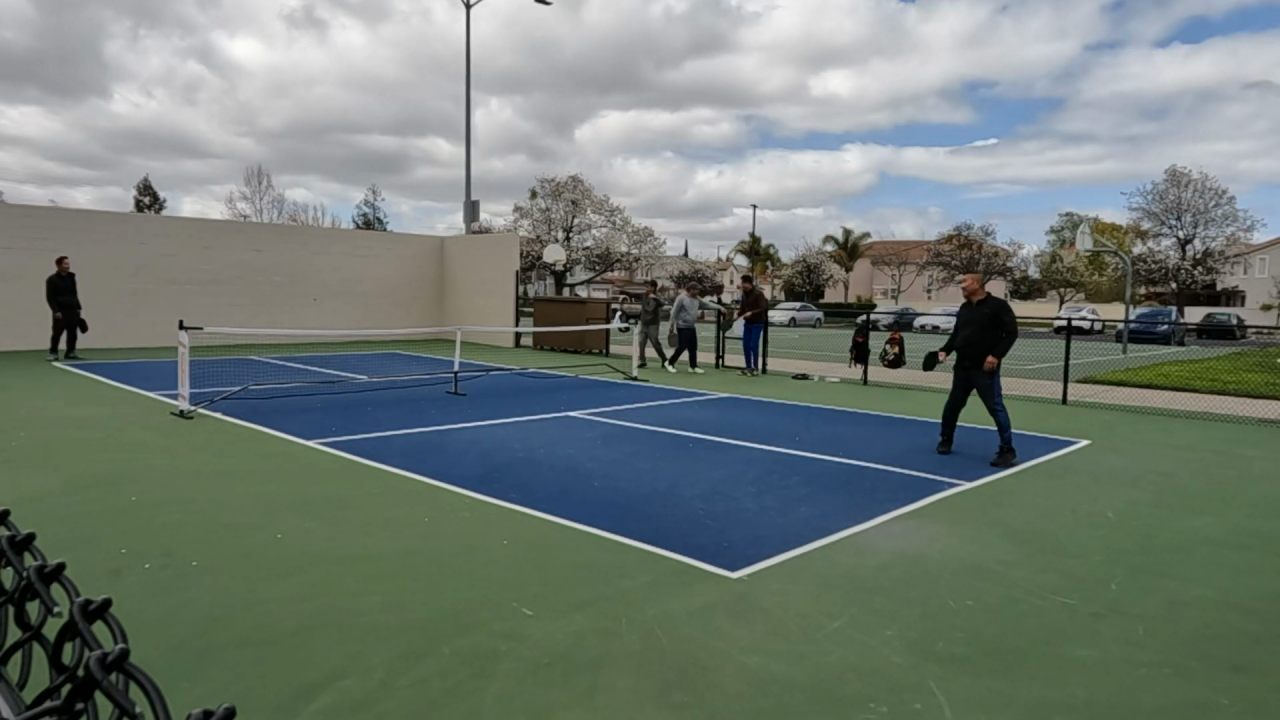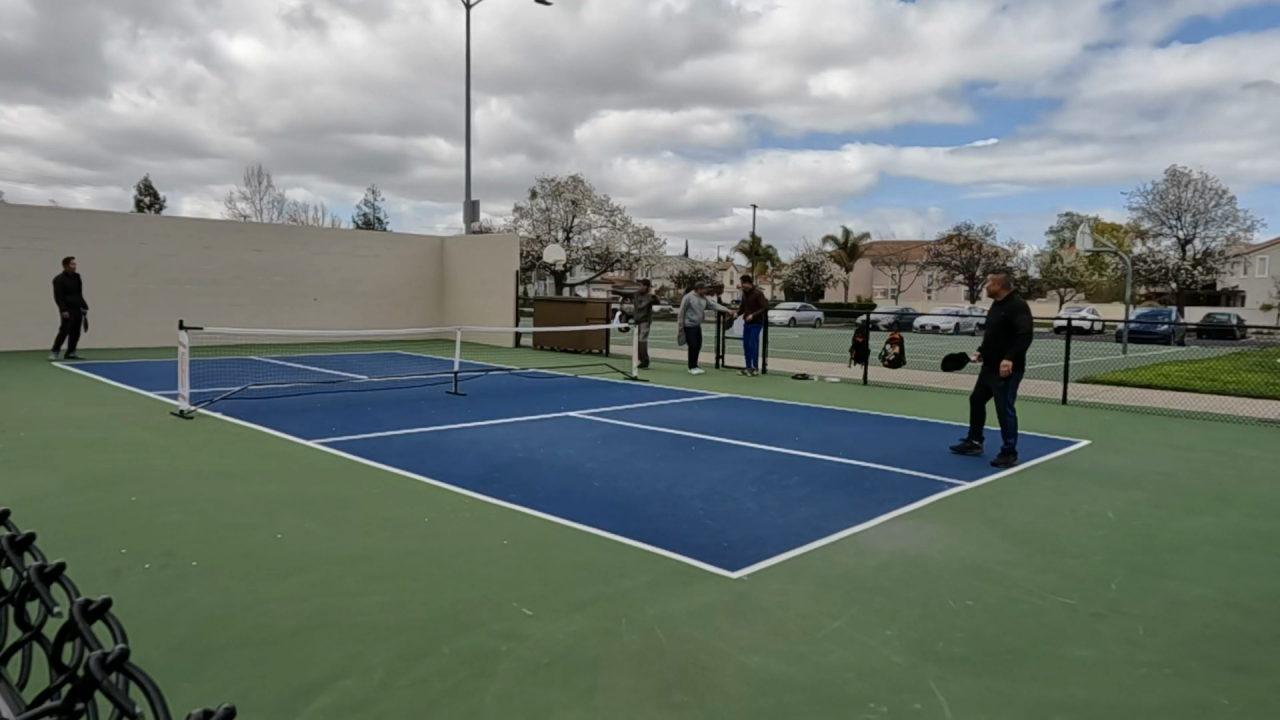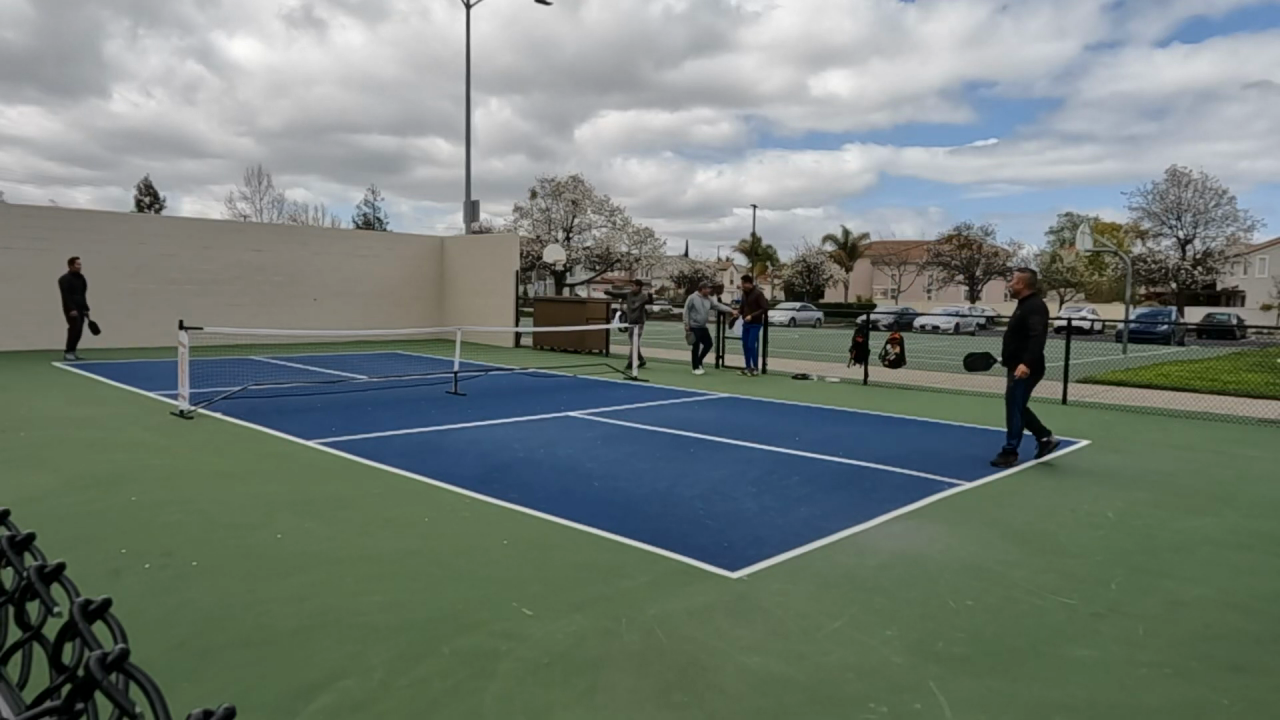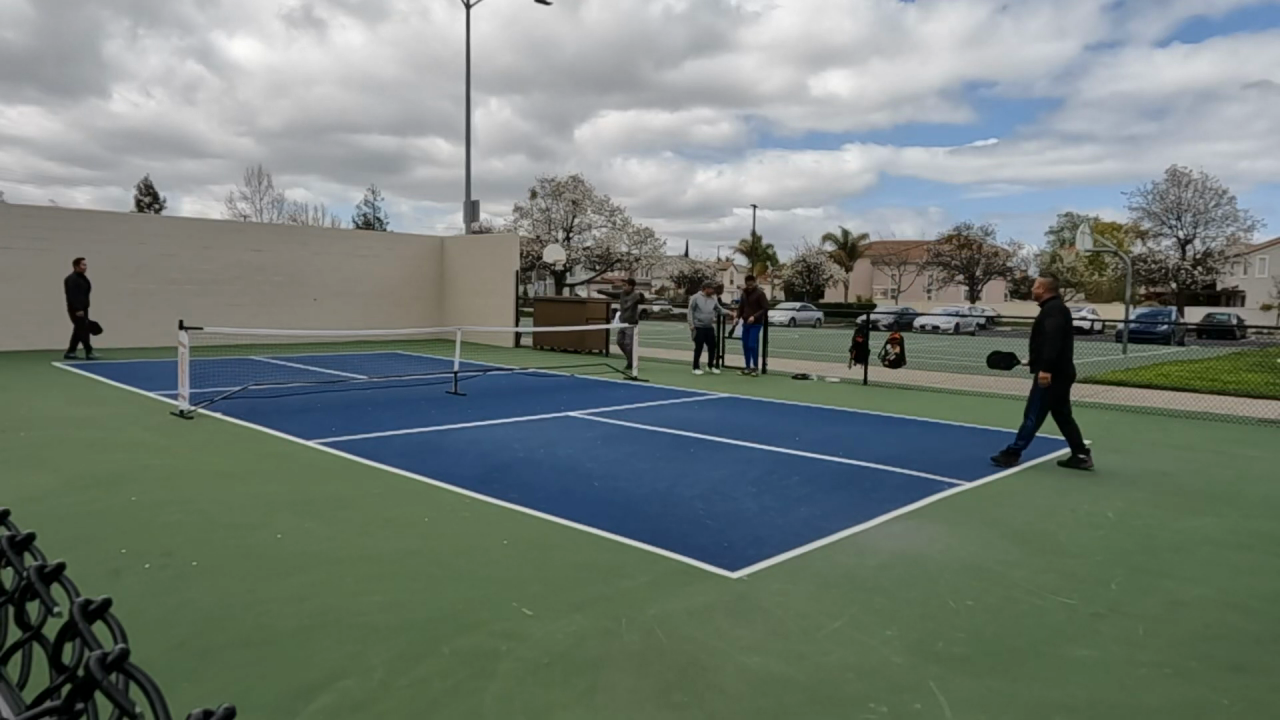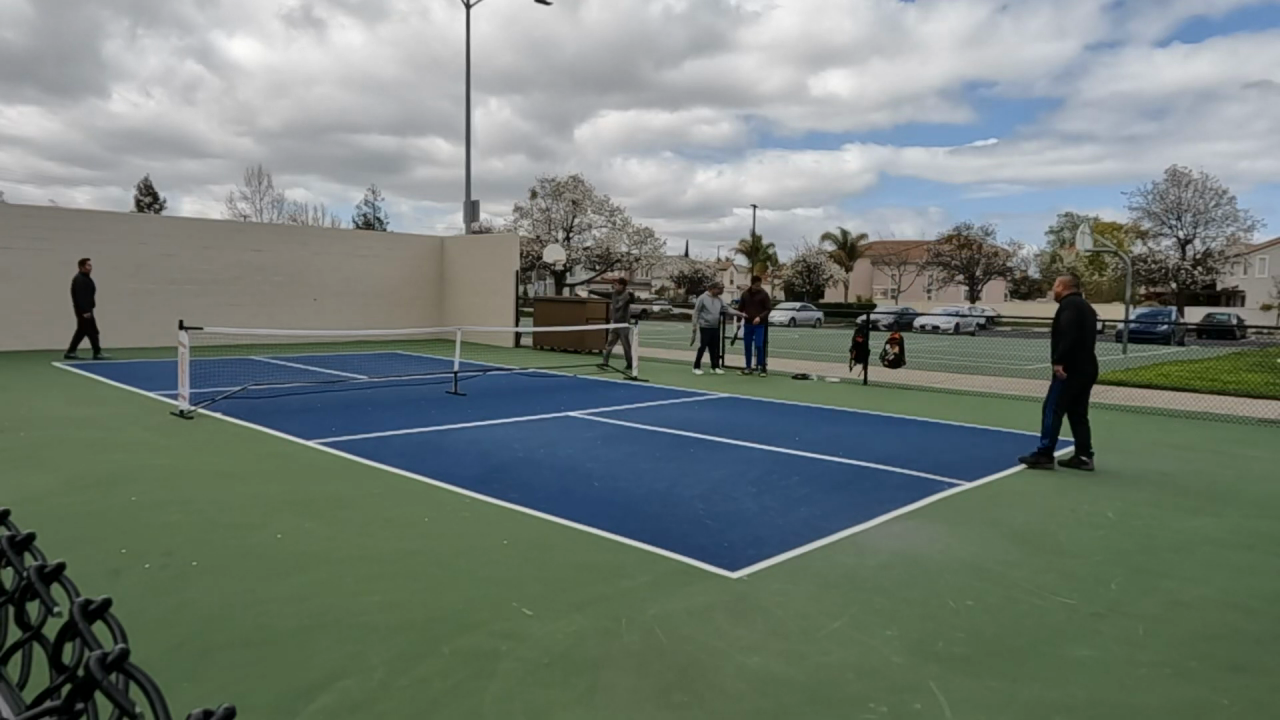
dt=0.2s
person 1, frame 1
left shoulder: (998, 305)
right shoulder: (965, 308)
left elbow: (1011, 332)
right elbow: (958, 334)
left wrist: (996, 355)
right wrist: (946, 350)
left hip: (988, 369)
right hip: (963, 366)
left knee: (994, 406)
right knee: (953, 404)
left ankle: (1007, 450)
right ankle: (946, 440)
person 1, frame 2
left shoulder: (1017, 307)
right shoulder: (997, 306)
left elbow: (1025, 335)
left wrist: (1011, 359)
right wrist: (982, 351)
left hip: (1006, 369)
right hip: (990, 368)
left knee: (1004, 408)
right knee: (976, 400)
left ankle: (1009, 452)
right ankle: (974, 442)
person 1, frame 3
left shoulder: (1034, 307)
right shoulder: (1027, 304)
left elbow: (1037, 338)
left wrist: (1026, 363)
right wrist: (1009, 356)
left hip: (1024, 369)
right hip: (1019, 367)
left knee: (1015, 410)
right knee: (1017, 407)
left ankle: (1009, 453)
right ankle: (1045, 438)
person 1, frame 4
left shoulder: (1052, 309)
right shoulder: (1056, 307)
left elbow: (1054, 341)
left wrist: (1044, 368)
right wrist: (1034, 360)
left hip: (1051, 374)
right hip: (1063, 372)
left knee: (1033, 414)
right knee: (1062, 414)
left ankle: (1012, 454)
right ankle: (1081, 455)
person 1, frame 5
left shoulder: (1070, 305)
right shoulder: (1087, 308)
left elbow: (1068, 335)
left wrist: (1059, 362)
left hip: (1071, 371)
right hip: (1087, 371)
left knee: (1052, 410)
right knee: (1077, 414)
left ankle: (1044, 454)
right ankle: (1084, 457)
